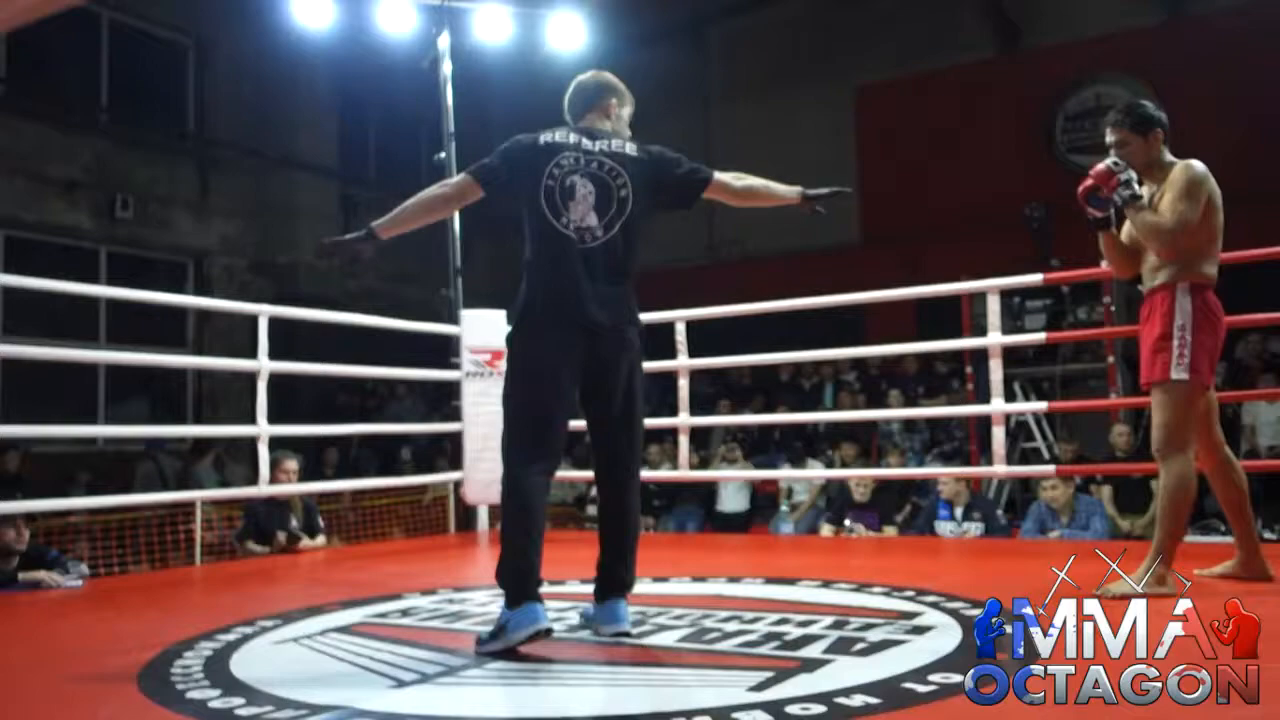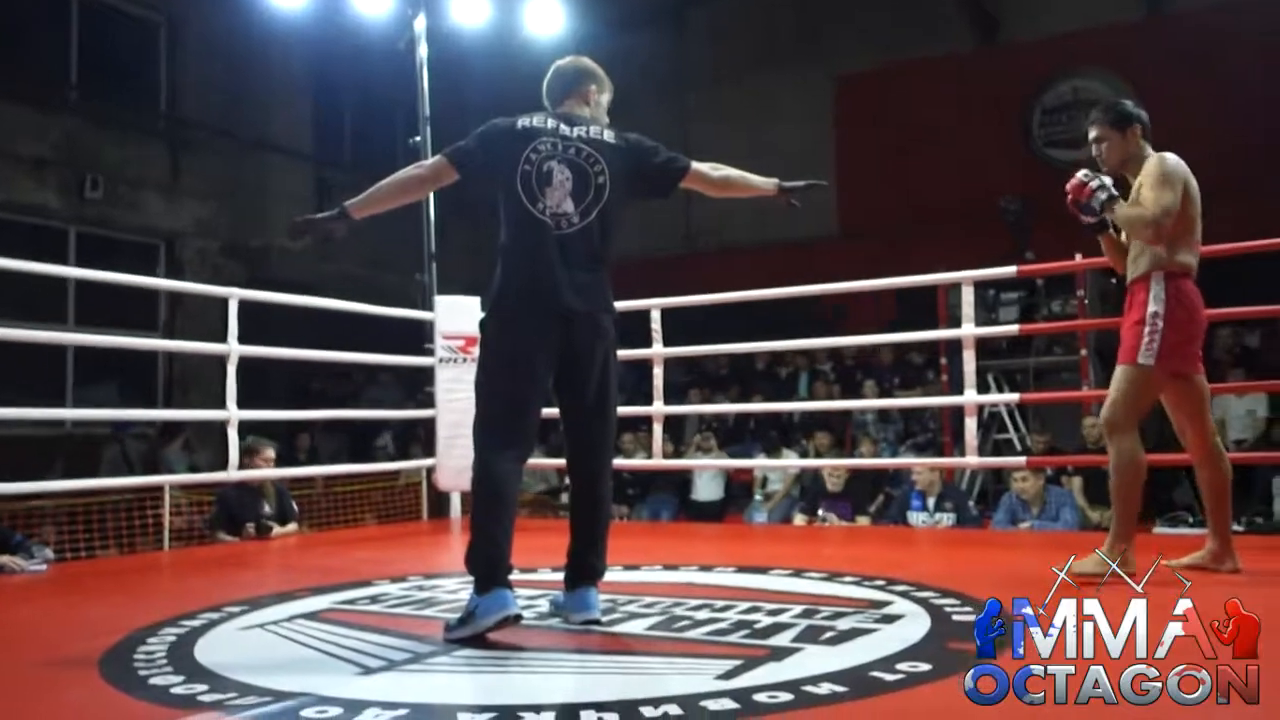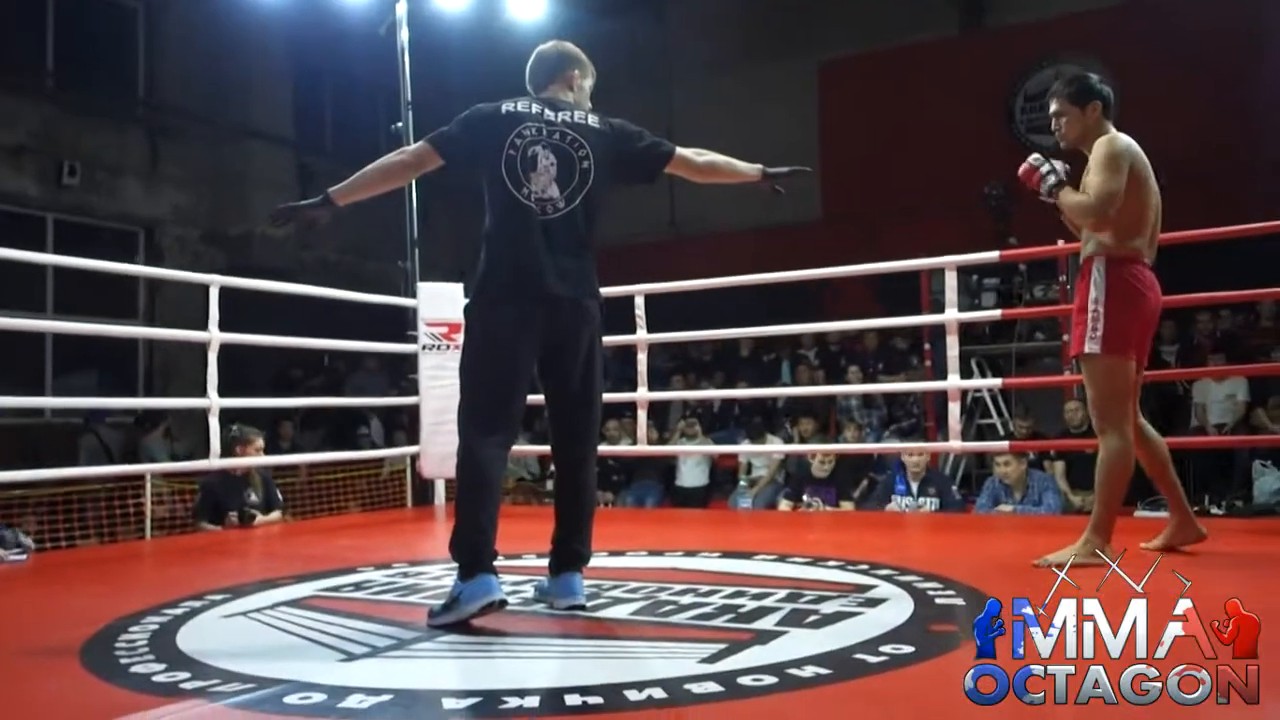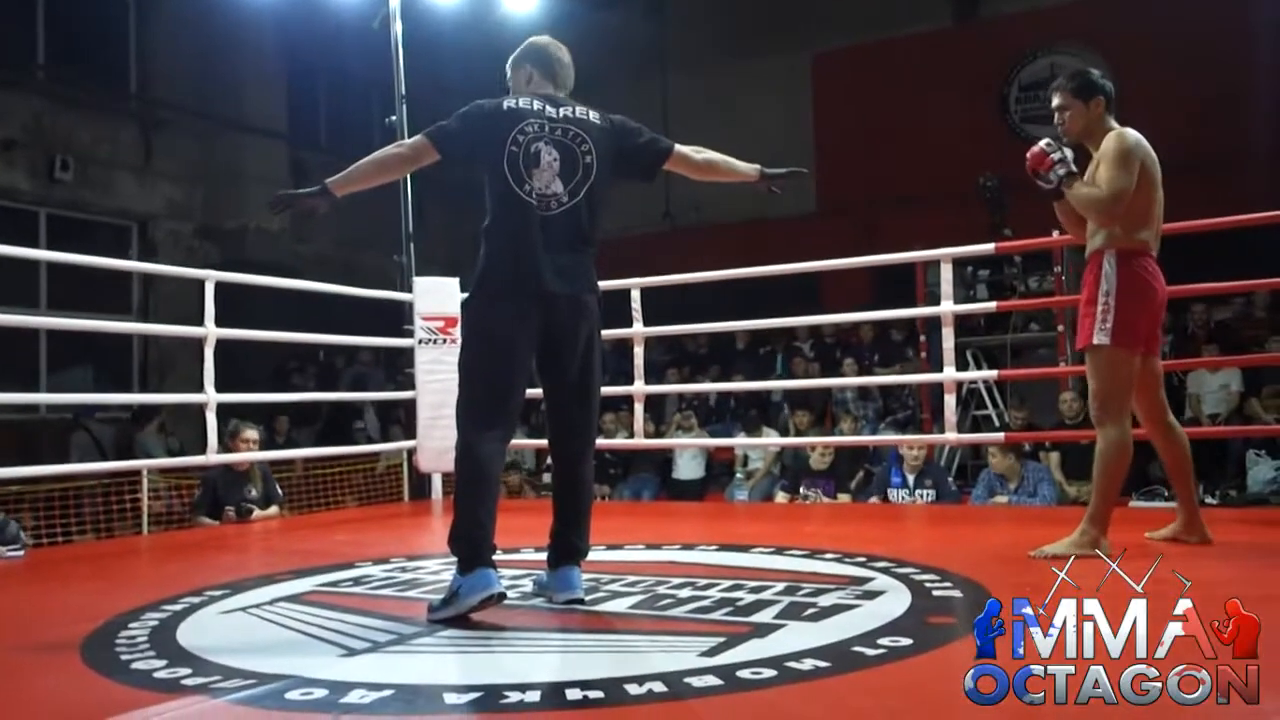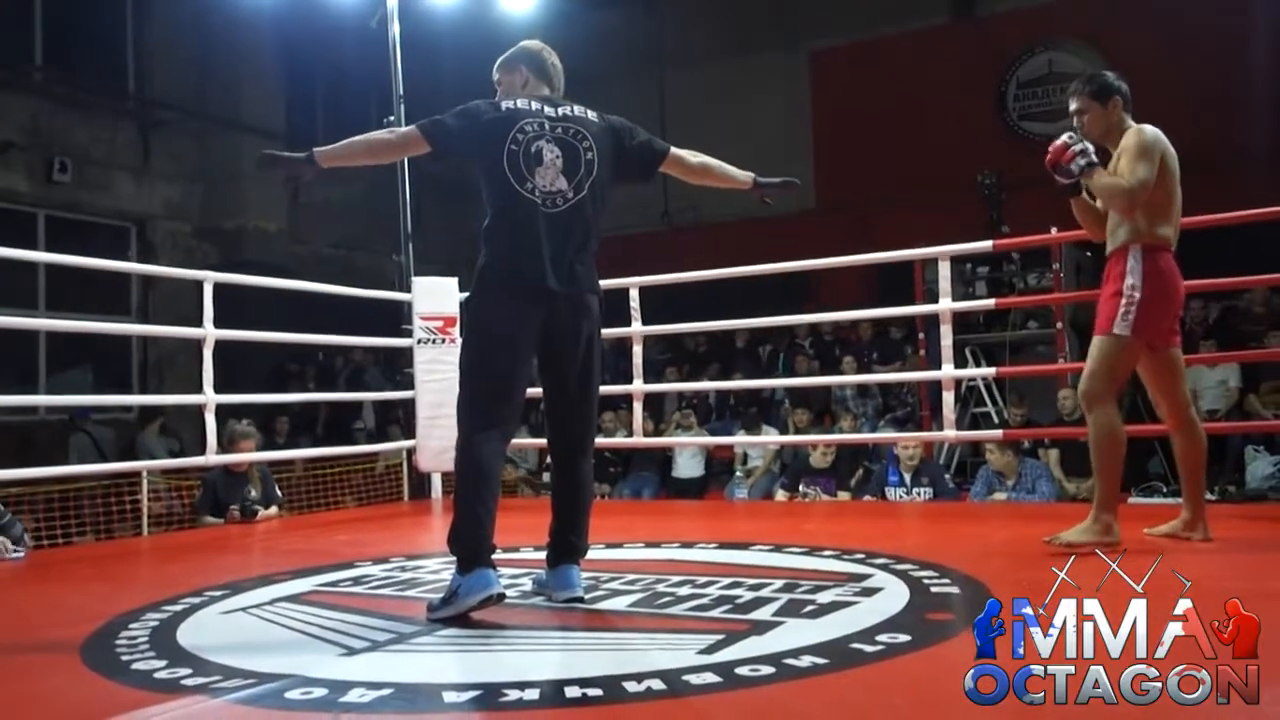
dt=0.4s
person 1, frame 1
left shoulder: (529, 150)
right shoulder: (644, 161)
left elbow: (449, 194)
right elbow: (736, 188)
left wrist: (372, 235)
right wrist: (802, 195)
left hip: (546, 327)
right hip: (613, 330)
left knee: (530, 461)
right knee: (619, 466)
left ankle: (523, 603)
right ankle: (612, 600)
person 1, frame 2
left shoulder: (506, 135)
right shoulder: (622, 149)
left elbow: (424, 176)
right elbow: (712, 178)
left wrist: (345, 214)
right wrist: (778, 187)
left hip: (520, 313)
right hip: (588, 317)
left knee: (501, 446)
right knee: (591, 454)
left ankle: (492, 589)
right ankle: (583, 588)
person 1, frame 3
left shoulder: (490, 120)
right shoulder: (606, 133)
left elbow: (408, 161)
right elbow: (695, 163)
left wrist: (328, 200)
right wrist: (763, 173)
left hip: (505, 298)
right hip: (574, 302)
left knee: (486, 432)
right knee: (576, 440)
left ankle: (477, 575)
right ankle: (568, 573)
person 1, frame 4
left shoulder: (490, 116)
right shoulder: (606, 129)
left elbow: (405, 155)
right elbow: (693, 161)
left wrist: (326, 190)
right wrist: (759, 174)
left hip: (505, 294)
right hip: (573, 298)
left knee: (484, 426)
right knee: (574, 434)
left ankle: (476, 569)
right ankle: (566, 567)
person 1, frame 5
left shoulder: (487, 118)
right shoulder: (604, 129)
left elbow: (396, 142)
right elbow: (686, 163)
left wrist: (312, 159)
right wrist: (755, 182)
left hip: (506, 294)
right hip: (575, 297)
left knee: (484, 426)
right knee: (573, 433)
left ankle: (475, 568)
right ankle: (565, 566)
person 2, frame 1
left shoulder: (1189, 174)
right shoulder: (1146, 191)
left elbow: (1168, 240)
right elbow: (1124, 266)
left wrist: (1128, 198)
right wrist: (1103, 216)
left hip: (1183, 310)
right hip: (1161, 314)
left knee: (1170, 445)
right knee: (1209, 446)
left ankle: (1157, 569)
right ankle: (1249, 557)
person 2, frame 2
left shoulder: (1162, 166)
right shoulder: (1145, 182)
left elbow: (1155, 228)
right elbow: (1127, 262)
left wrist: (1108, 199)
right wrist: (1098, 221)
left hip: (1162, 301)
right hip: (1162, 306)
left knee: (1117, 421)
right knee: (1199, 437)
left ankle: (1119, 548)
right ankle: (1220, 549)
person 2, frame 3
left shoulder: (1111, 147)
right shoulder: (1121, 154)
left elbow: (1098, 214)
left wrist: (1055, 186)
right wrist: (1060, 194)
left hip: (1111, 284)
right hip: (1133, 283)
left knee: (1110, 422)
right knee: (1127, 420)
left ankle: (1096, 542)
right ankle: (1182, 520)
person 2, frame 4
left shoulder: (1121, 142)
right shoulder: (1109, 154)
left elbow: (1107, 211)
right elbow: (1083, 229)
left wrist: (1066, 174)
right wrist: (1055, 185)
left hip: (1119, 277)
right hip: (1134, 278)
left knee: (1108, 412)
right knee: (1153, 411)
left ankle: (1093, 533)
right ankle: (1190, 520)
person 2, frame 5
left shoulder: (1143, 137)
right shoulder: (1125, 154)
left elbow: (1128, 199)
right elbow: (1101, 228)
left wrist: (1087, 166)
right wrist: (1073, 184)
left hip: (1140, 274)
right hip: (1146, 278)
left knee: (1095, 392)
right knee: (1176, 407)
left ankle: (1103, 519)
right ankle: (1194, 518)
